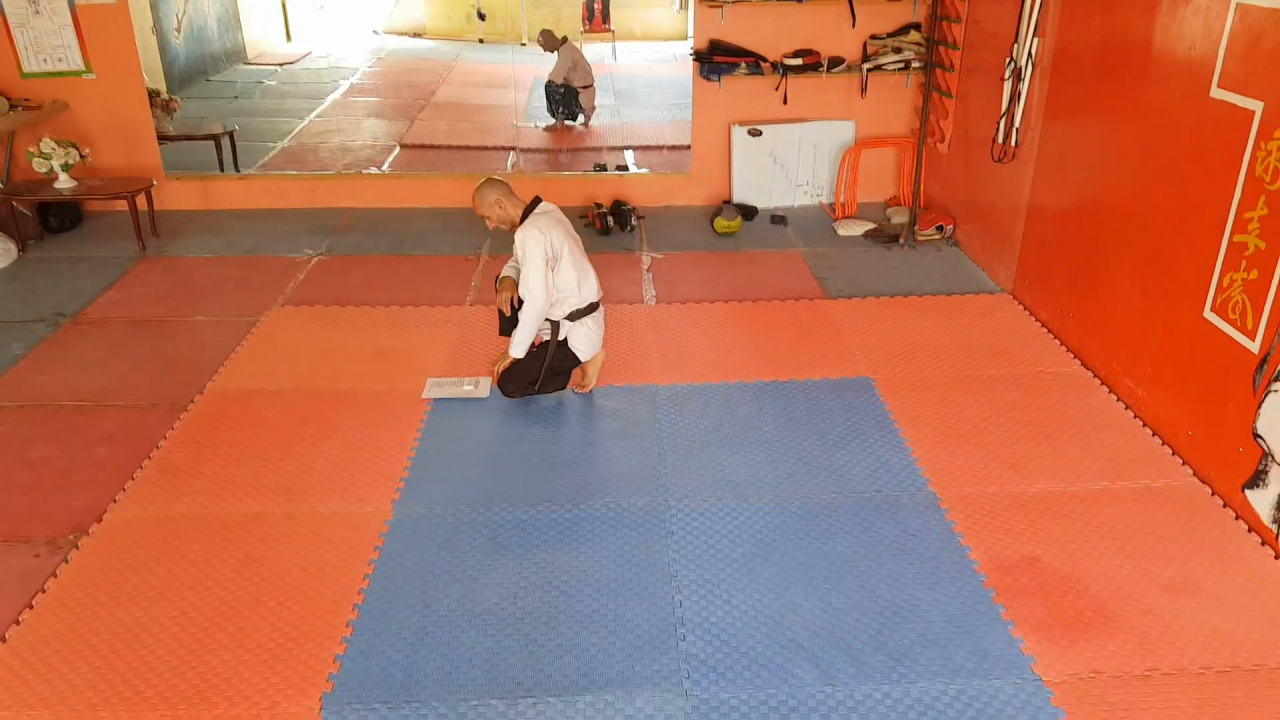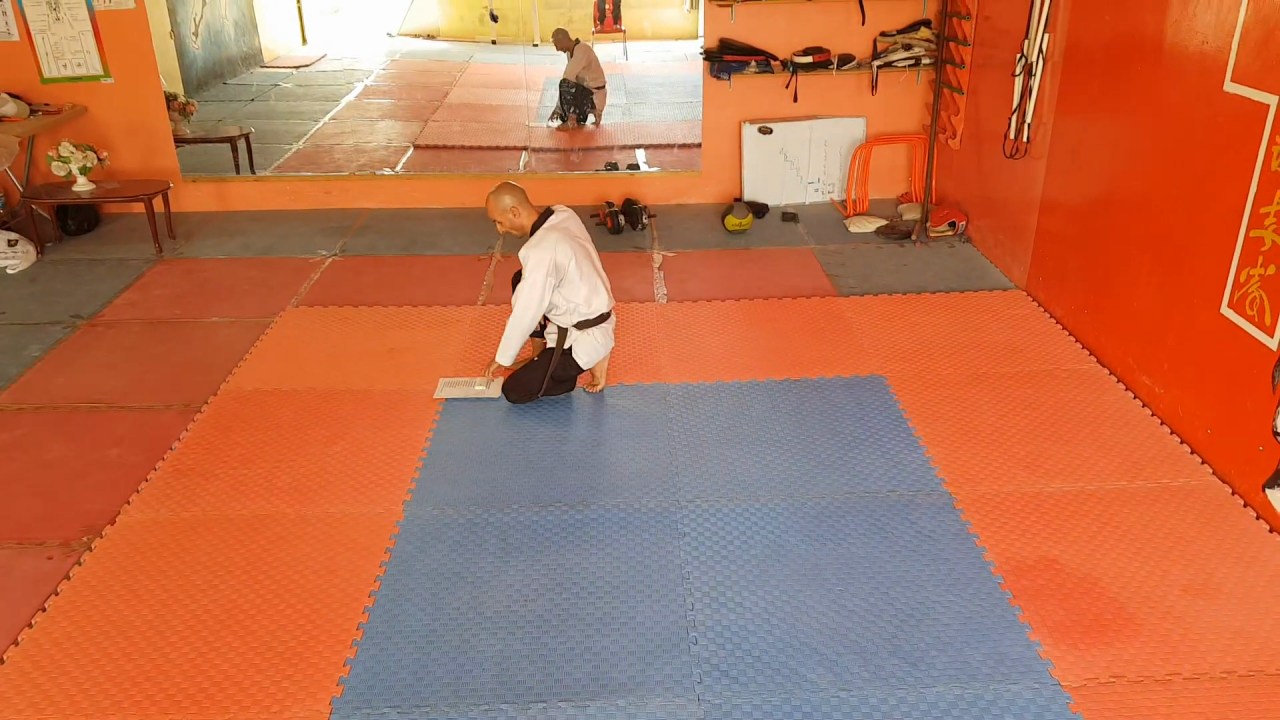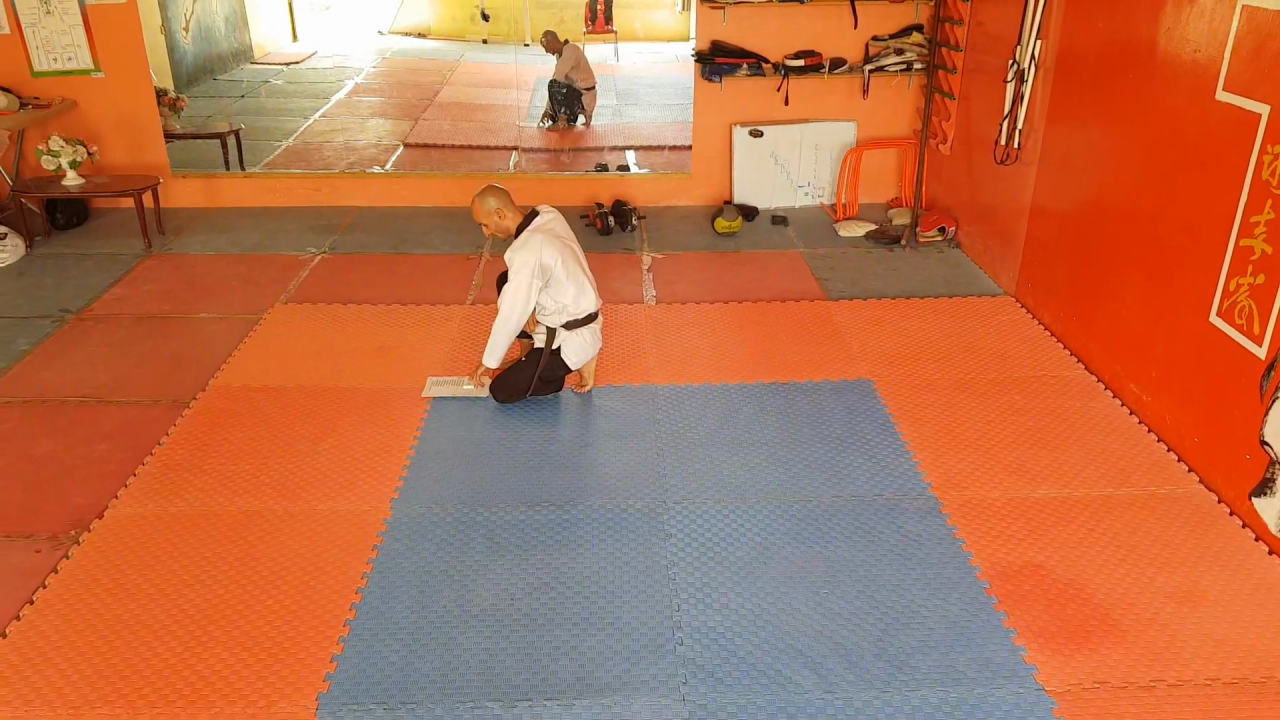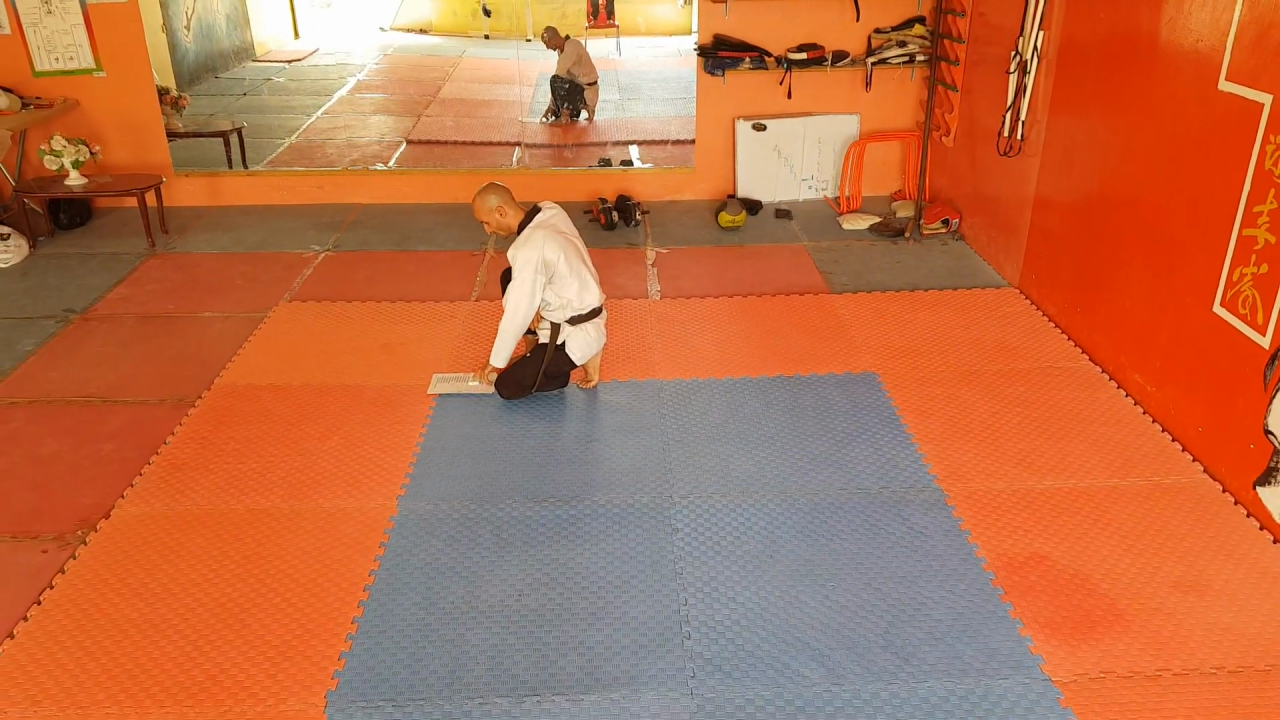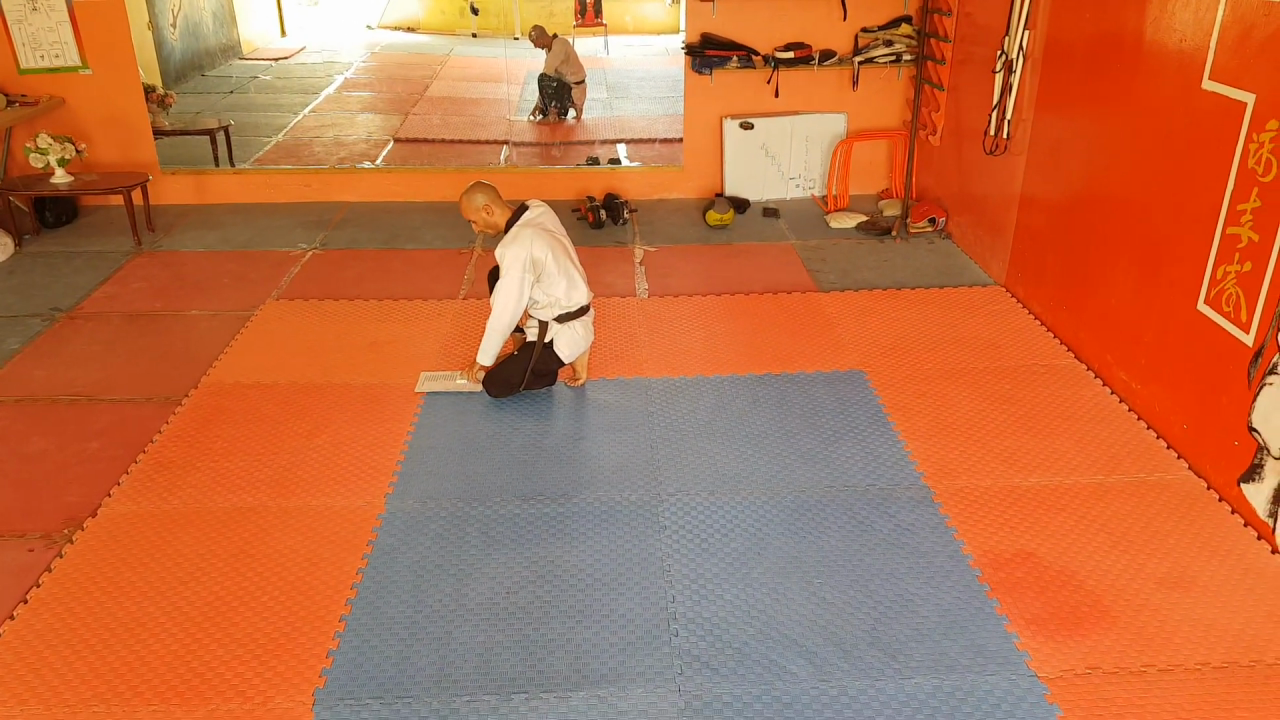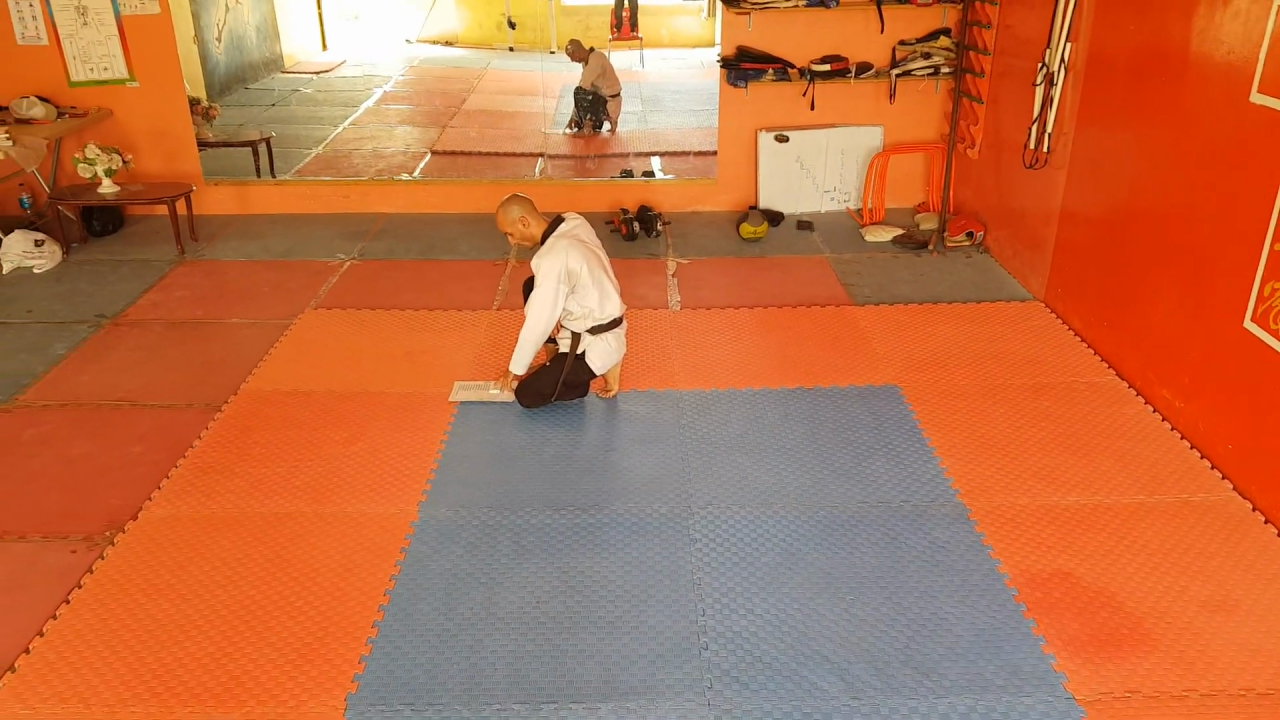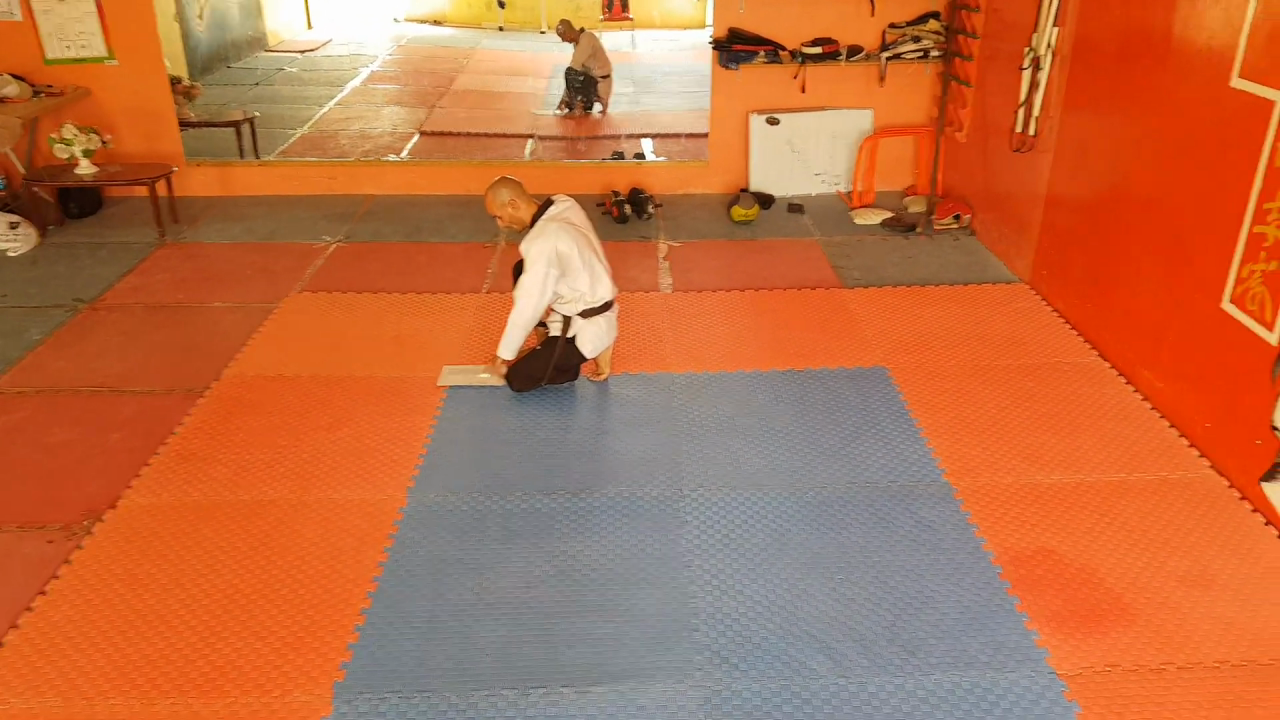
dt=0.7s
person 1, frame 1
left shoulder: (532, 233)
right shoulder: (545, 212)
left elbow: (536, 302)
right elbow: (523, 260)
left wrist: (514, 352)
right wrist: (508, 279)
left hip: (576, 331)
right hip: (575, 312)
left knee: (509, 384)
right knee: (506, 288)
left ankle: (583, 361)
person 1, frame 2
left shoulder: (541, 250)
right shoulder: (562, 214)
left elbow: (525, 314)
left wrist: (502, 358)
right wrist: (532, 300)
left hip: (585, 338)
right hip: (592, 311)
left knee: (514, 391)
right knee: (521, 280)
left ankle: (590, 360)
right ankle: (541, 354)
person 1, frame 3
left shoulder: (527, 252)
right shoulder: (548, 214)
left elbow: (510, 316)
left wrist: (488, 362)
right wrist: (526, 305)
left hip: (573, 339)
right hip: (578, 311)
left knee: (501, 391)
right knee: (507, 283)
left ankle: (577, 361)
right ankle: (529, 356)
person 1, frame 4
left shoulder: (529, 249)
right shoulder: (550, 211)
left elbow: (516, 316)
left wrist: (496, 362)
right wrist: (533, 303)
left hip: (577, 335)
right hip: (581, 306)
left knee: (506, 387)
right knee: (510, 279)
left ankle: (582, 356)
right ankle: (534, 352)
person 1, frame 5
left shoulder: (517, 248)
right shoulder: (538, 209)
left elbow: (504, 314)
left wrist: (482, 360)
right wrist: (519, 300)
left hip: (564, 332)
right hip: (568, 305)
left knee: (494, 385)
right knee: (498, 277)
left ankle: (569, 354)
right ankle: (522, 349)
person 1, frame 6
left shoulder: (553, 258)
right shoulder: (574, 222)
left elbow: (537, 324)
left wrist: (514, 369)
right wrist: (553, 312)
left hip: (597, 344)
right hip: (602, 317)
left knee: (526, 395)
right knee: (532, 289)
left ankle: (602, 366)
right ankle: (555, 361)
person 1, frame 7
left shoulder: (542, 242)
right shoulder: (564, 204)
left elbow: (527, 308)
left wrist: (503, 355)
right wrist: (543, 296)
left hip: (587, 328)
right hip: (593, 300)
left knee: (517, 379)
right knee: (522, 272)
left ankle: (592, 350)
right ankle: (546, 344)
